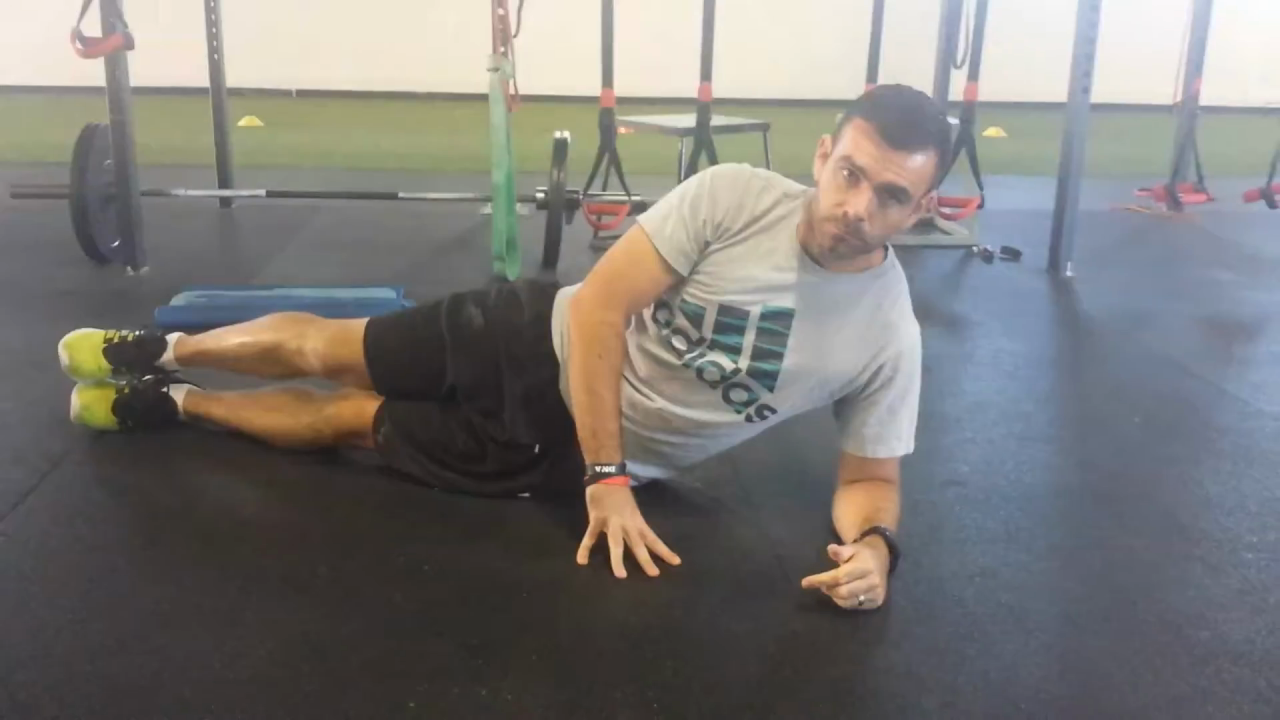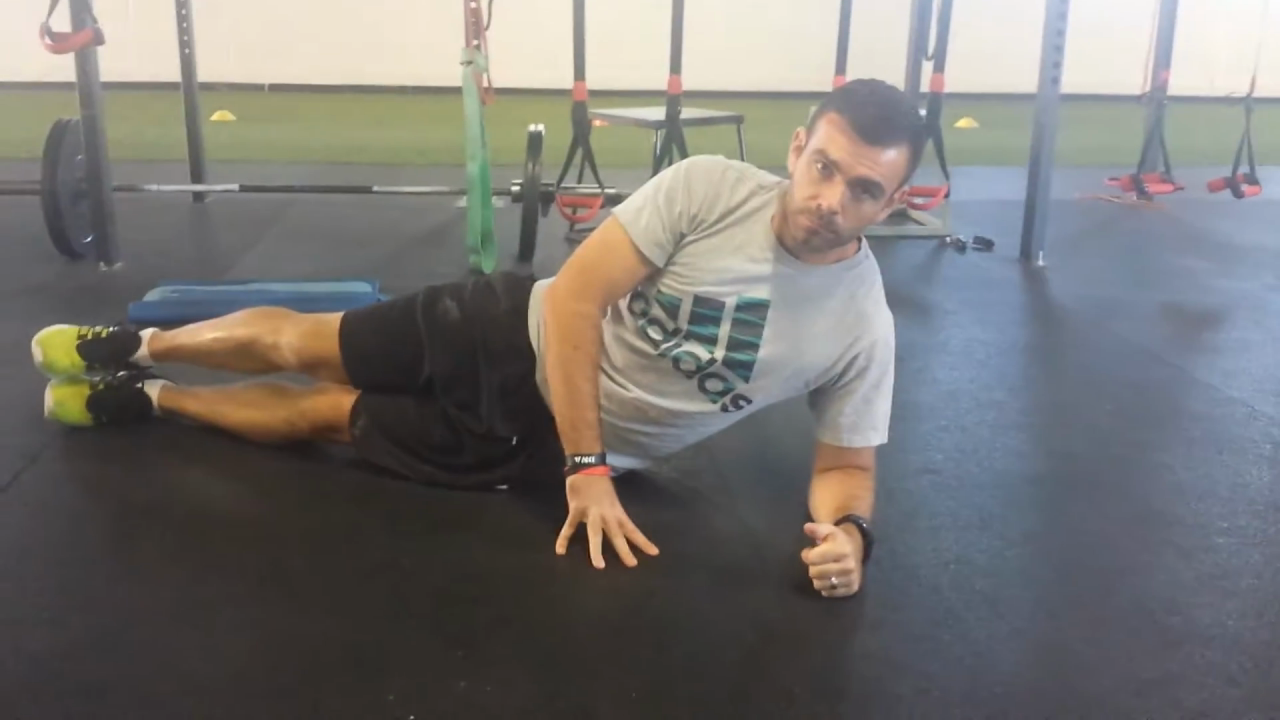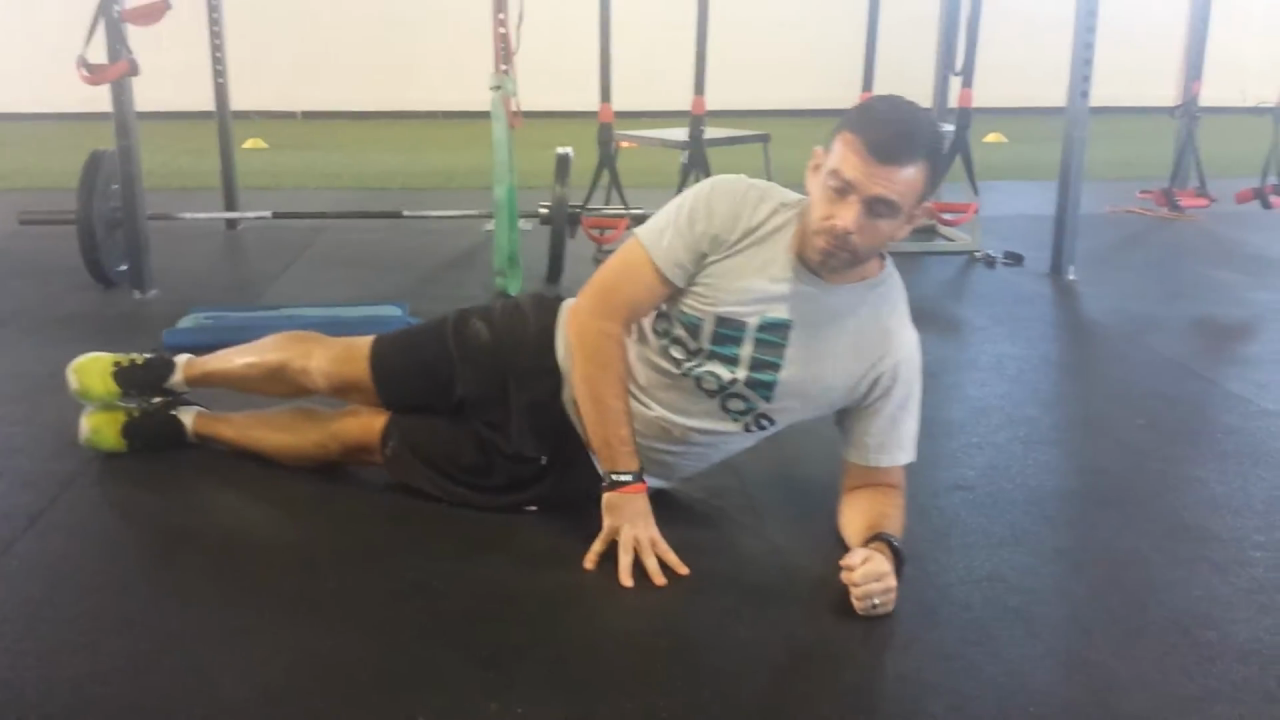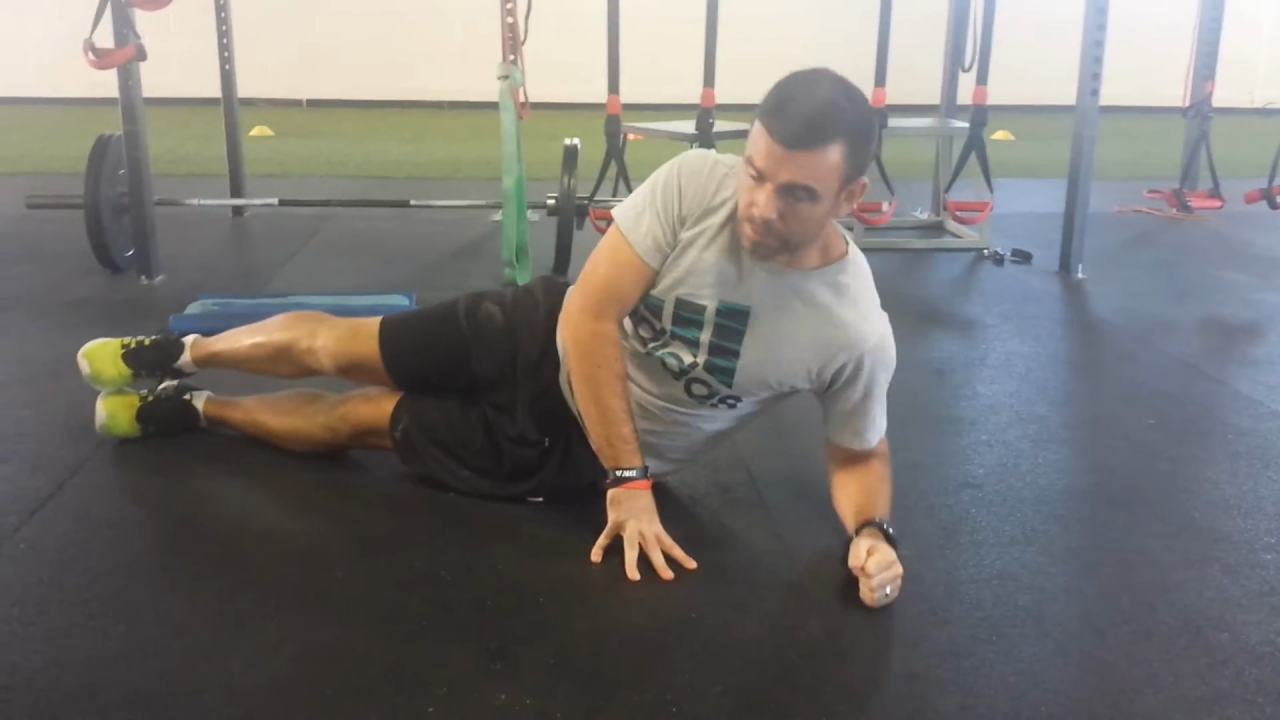
dt=0.4s
person 1, frame 1
left shoulder: (889, 339)
right shoulder: (734, 195)
left elbow: (870, 477)
right elbow: (600, 306)
left wrist: (872, 546)
right wrist: (610, 478)
left hip: (552, 446)
right hip: (540, 338)
left knee: (350, 419)
right knee: (323, 351)
left ankle: (172, 403)
right ankle: (162, 350)
person 1, frame 2
left shoulder: (863, 328)
right shoulder: (710, 186)
left elbow: (846, 466)
right elbow: (575, 299)
left wrist: (849, 532)
right wrist: (588, 469)
left hip: (529, 436)
right hip: (517, 330)
left knee: (322, 413)
right knee: (298, 344)
left ankle: (149, 401)
right ankle: (138, 346)
person 1, frame 3
left shoulder: (887, 349)
right shoulder: (731, 206)
left elbow: (874, 483)
right elbow: (597, 315)
left wrist: (879, 549)
right wrist: (626, 487)
left hip: (562, 460)
right hip: (545, 353)
left knee: (352, 436)
right knee: (329, 368)
left ankle: (181, 426)
right ankle: (171, 376)
person 1, frame 4
left shoulder: (854, 332)
right shoulder: (696, 181)
left elbow: (858, 456)
right elbow: (588, 319)
left wrist: (874, 533)
right wrist: (629, 479)
left hip: (561, 445)
right hip: (543, 336)
left knee: (359, 420)
right knee: (335, 347)
left ankle: (192, 409)
right ankle: (176, 355)
